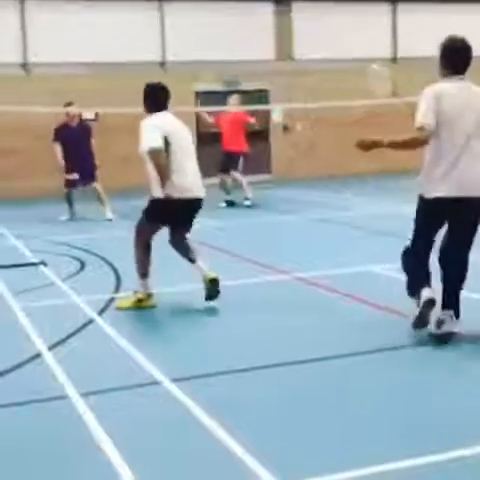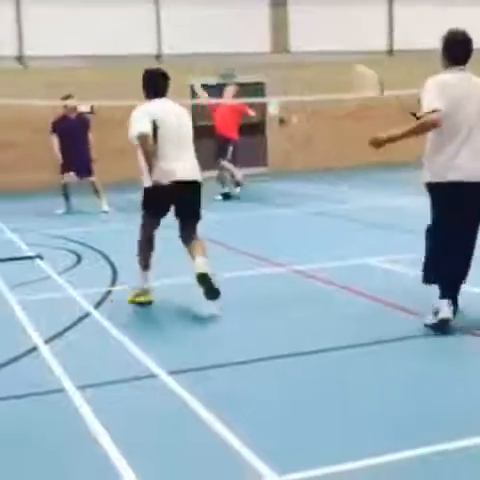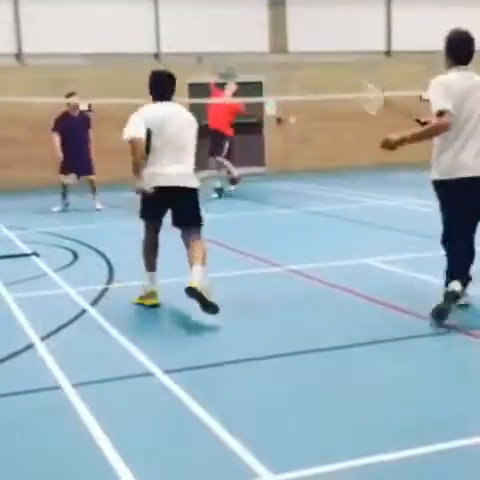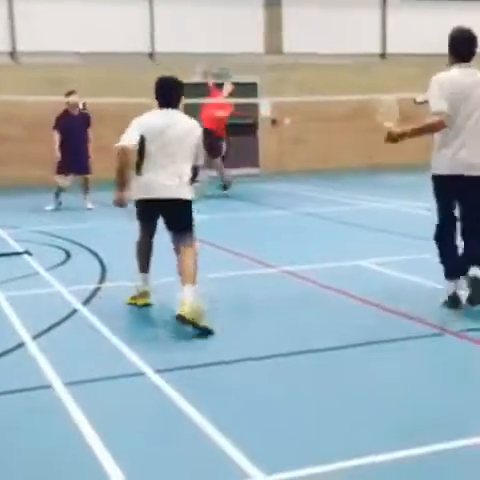
dt=0.1s
person 1, frame 1
left shoulder: (434, 93)
left elbow: (420, 138)
left wrist: (378, 142)
left hip: (437, 188)
left knee: (418, 249)
left ankle: (424, 293)
right ankle: (448, 316)
person 1, frame 2
left shoulder: (437, 83)
left elbow: (432, 120)
left wrist: (388, 138)
left hip: (441, 173)
left knee: (439, 234)
left ankle: (445, 303)
right ankle: (446, 303)
person 1, frame 3
left shoulder: (441, 83)
left elbow: (443, 122)
left wrist: (401, 139)
left hip: (447, 171)
left knee: (452, 229)
left ankle: (455, 283)
right ankle: (456, 283)
person 1, frame 4
left shoulder: (442, 80)
left elbow: (438, 121)
left wrist: (402, 133)
left hip: (446, 166)
left knee: (446, 227)
left ankle: (455, 281)
person 2, frame 1
left shoulder: (150, 125)
right shoulder: (178, 124)
left elbow: (157, 154)
left wrist: (167, 187)
left hip: (171, 193)
right hip: (194, 192)
left knee: (141, 237)
right knee: (177, 239)
left ankle: (144, 293)
right ankle: (206, 273)
person 2, frame 2
left shoulder: (143, 111)
right shoulder: (181, 111)
left elbow: (144, 140)
left wrist: (153, 171)
left hip: (162, 181)
right hip: (191, 178)
left knee: (147, 230)
right knee: (188, 233)
left ankle: (144, 288)
right ankle: (202, 269)
person 2, frame 3
left shoulder: (143, 114)
right shoulder: (187, 116)
left elbow: (136, 143)
left wrist: (140, 178)
left hip: (154, 182)
right hip: (186, 182)
left knee: (151, 233)
right knee: (194, 238)
left ankle: (150, 291)
right ankle: (197, 281)
person 2, frame 4
left shoulder: (143, 122)
right shoulder: (193, 126)
left elbow: (125, 152)
right elbow: (196, 167)
left wrist: (122, 189)
left hip: (147, 191)
right hip: (179, 193)
left knee: (146, 235)
right knee: (186, 247)
left ankle: (143, 290)
right ankle: (188, 305)
